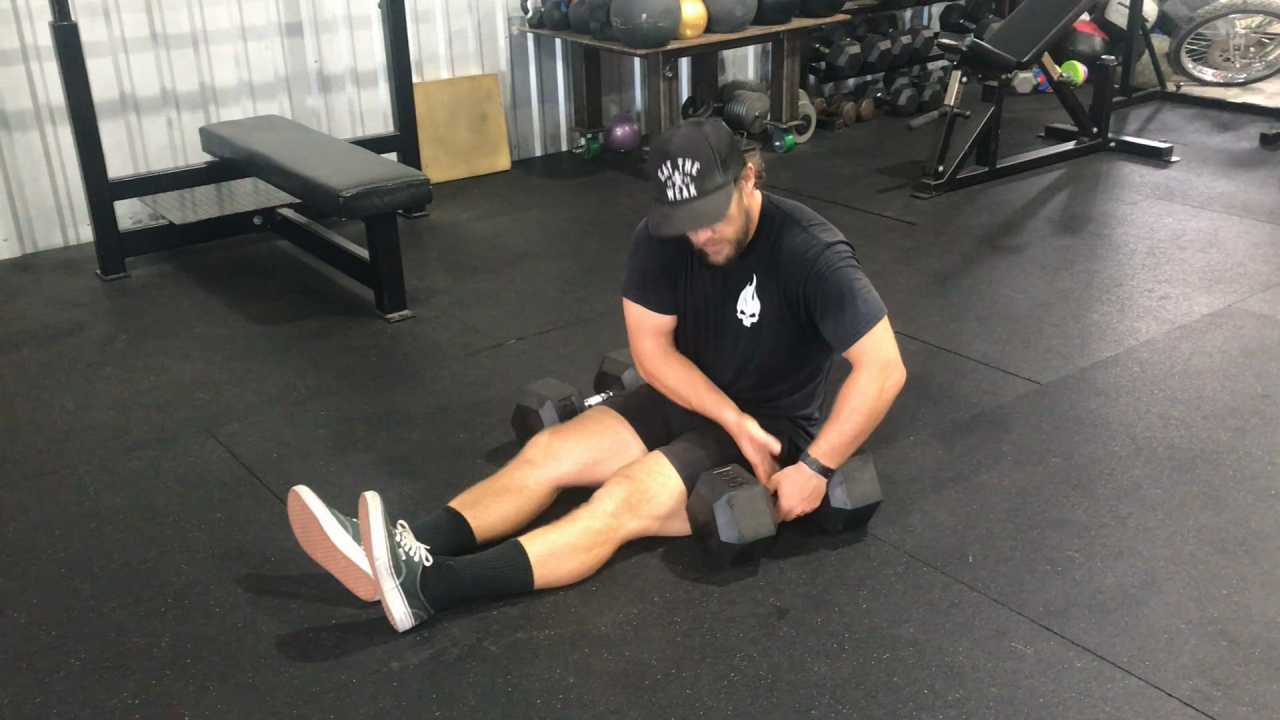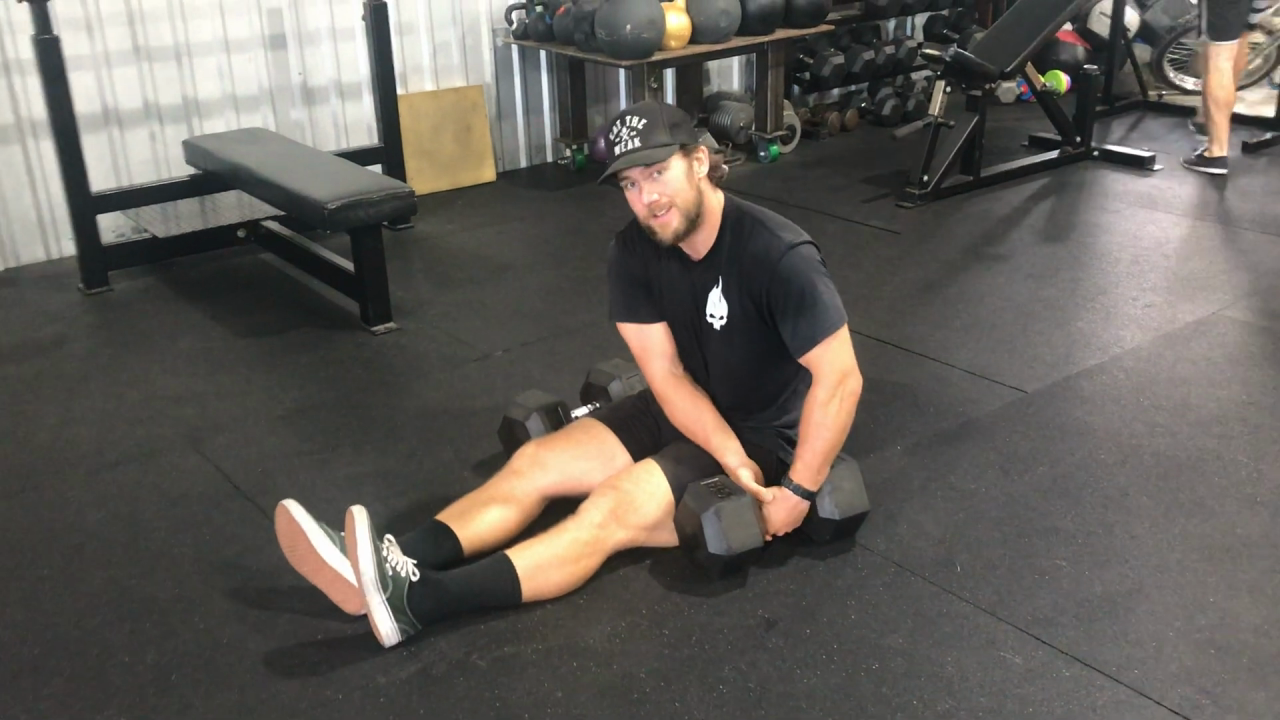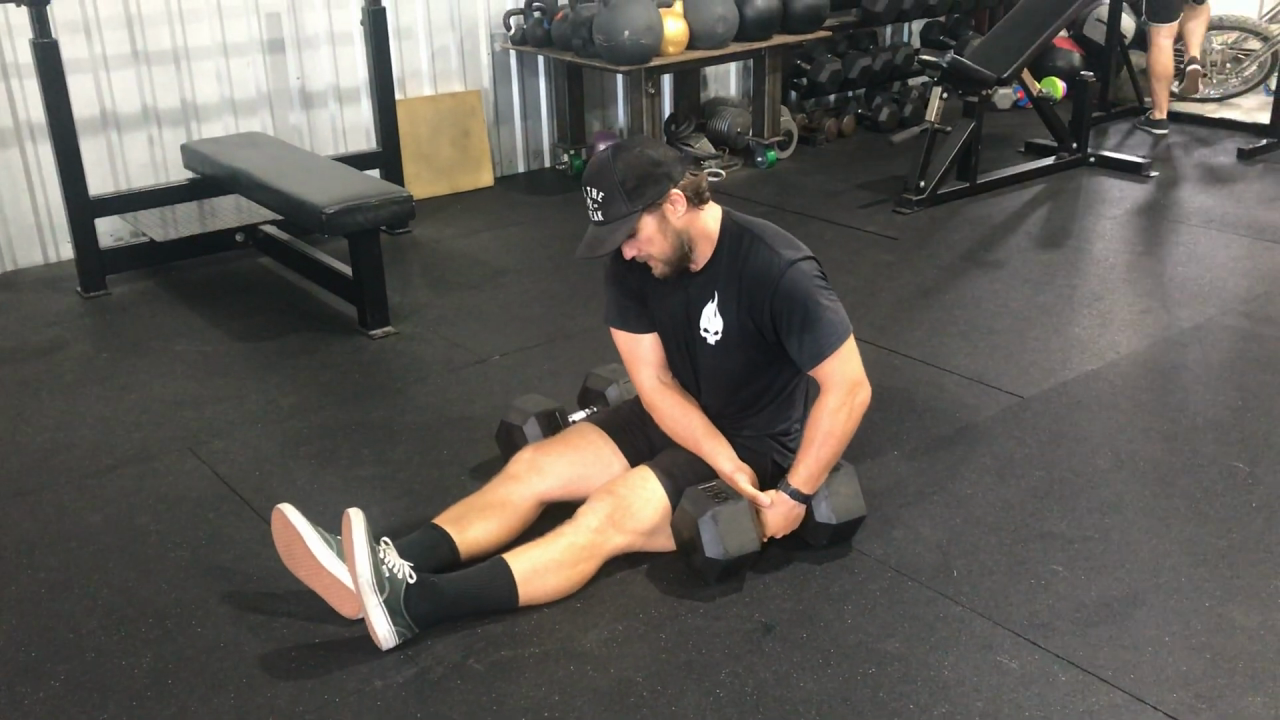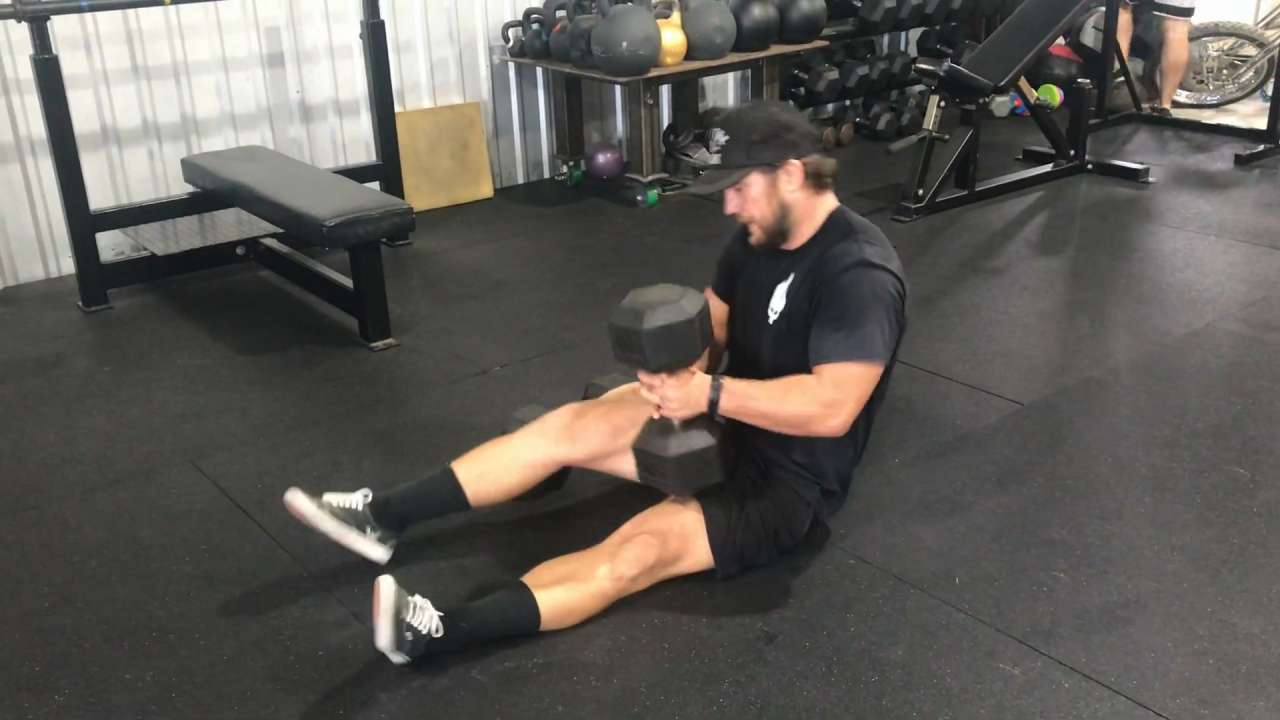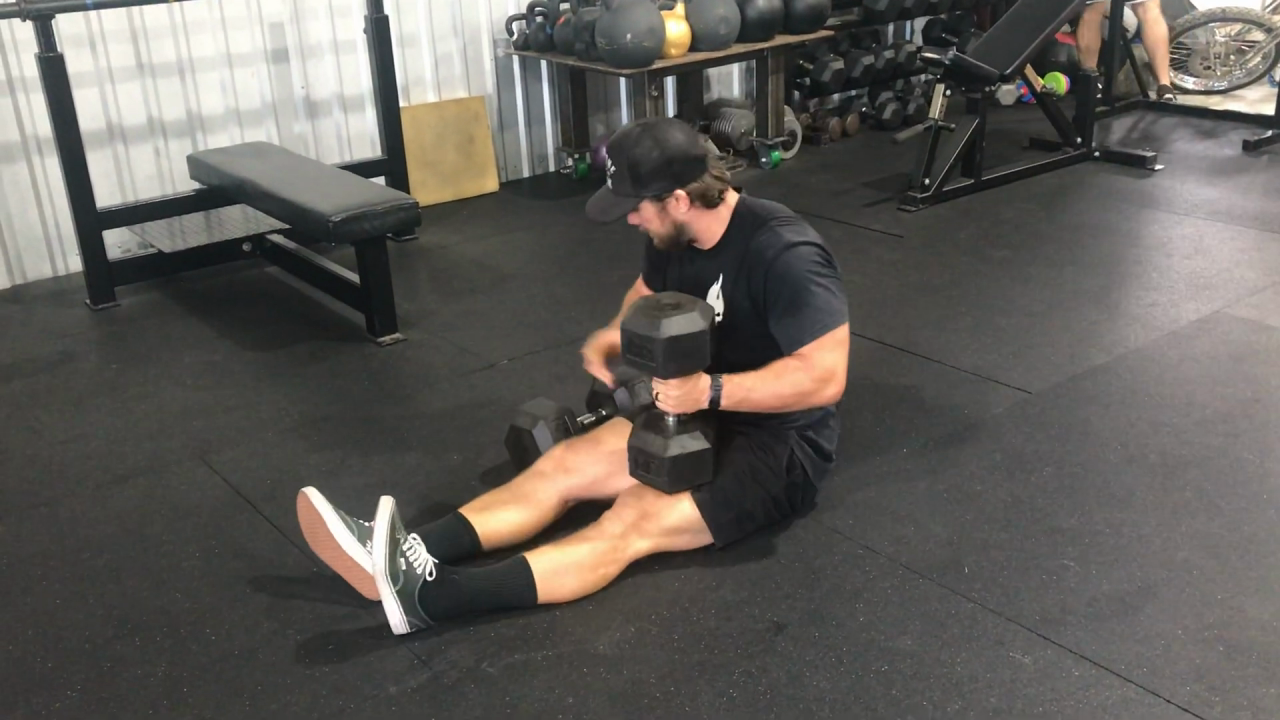
dt=1s
person 1, frame 1
left shoulder: (811, 253)
right shoulder: (660, 239)
left elbow: (882, 369)
right elbow: (651, 346)
left wrist: (815, 469)
right wrist: (732, 419)
left hip: (773, 429)
right hip: (691, 400)
left knee: (626, 500)
right knee: (547, 451)
left ankle: (428, 587)
right ankle: (405, 557)
person 1, frame 2
left shoulder: (778, 256)
right shoulder: (632, 253)
left elbow: (839, 380)
right elbow: (668, 376)
left wrist: (797, 492)
right wrist: (733, 463)
left hip: (760, 437)
right hip: (679, 412)
left knee: (611, 512)
right knee: (534, 462)
left ankle: (415, 601)
right ankle: (393, 567)
person 1, frame 3
left shoulder: (778, 270)
right shoulder: (634, 265)
left elbow: (848, 388)
right elbow: (656, 384)
left wrist: (793, 496)
right wrist: (726, 467)
left hip: (756, 442)
right hip: (677, 419)
left knee: (610, 515)
right knee: (532, 467)
left ankle: (412, 604)
right ankle: (389, 572)
person 1, frame 4
left shoulder: (859, 272)
right shoulder: (760, 233)
left elbow: (832, 408)
right elbow: (713, 324)
left wrist: (710, 393)
right wrist: (687, 372)
left hip: (793, 477)
right hip: (732, 424)
left knee: (642, 548)
right knee: (571, 427)
left ankle: (436, 631)
right ankle: (383, 517)
person 1, frame 5
left shoulder: (784, 255)
right shoulder: (675, 235)
left elbow: (824, 378)
right elbow: (649, 295)
left wrist: (711, 390)
right wrist: (615, 334)
left hip: (779, 445)
right hip: (698, 411)
left knee: (635, 519)
right knee: (563, 465)
left ankle: (431, 596)
right ankle: (411, 558)
